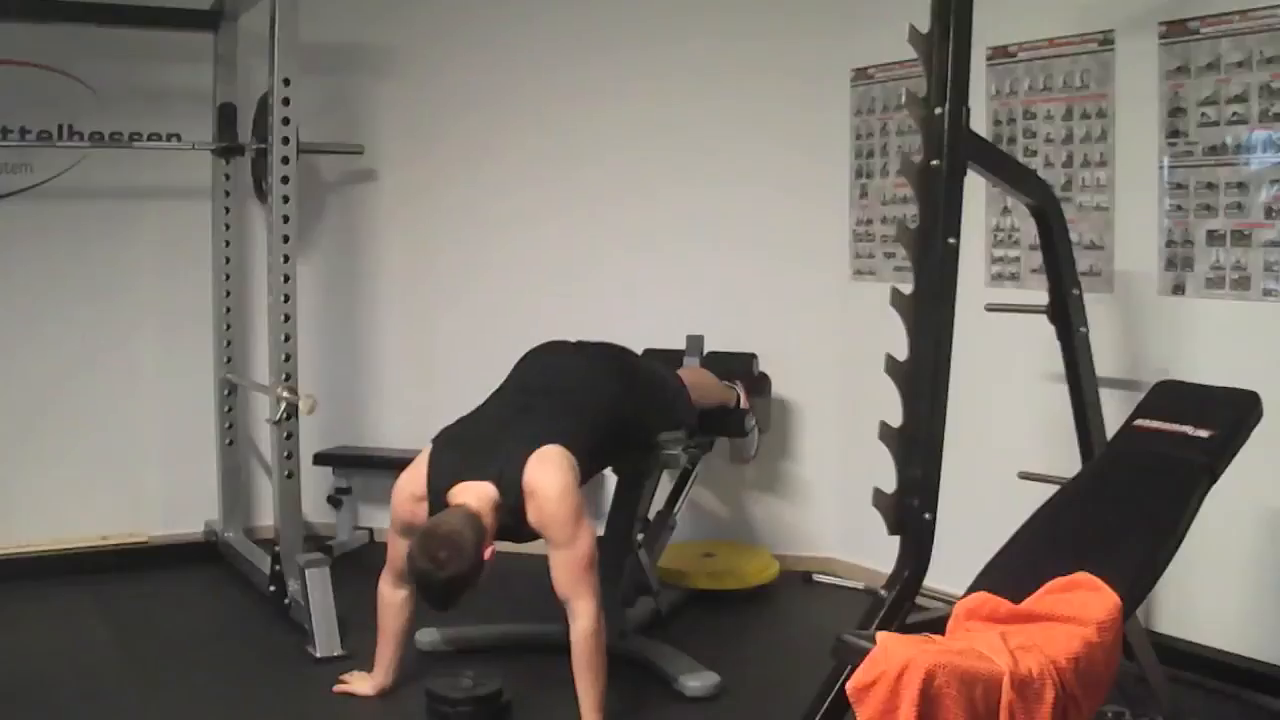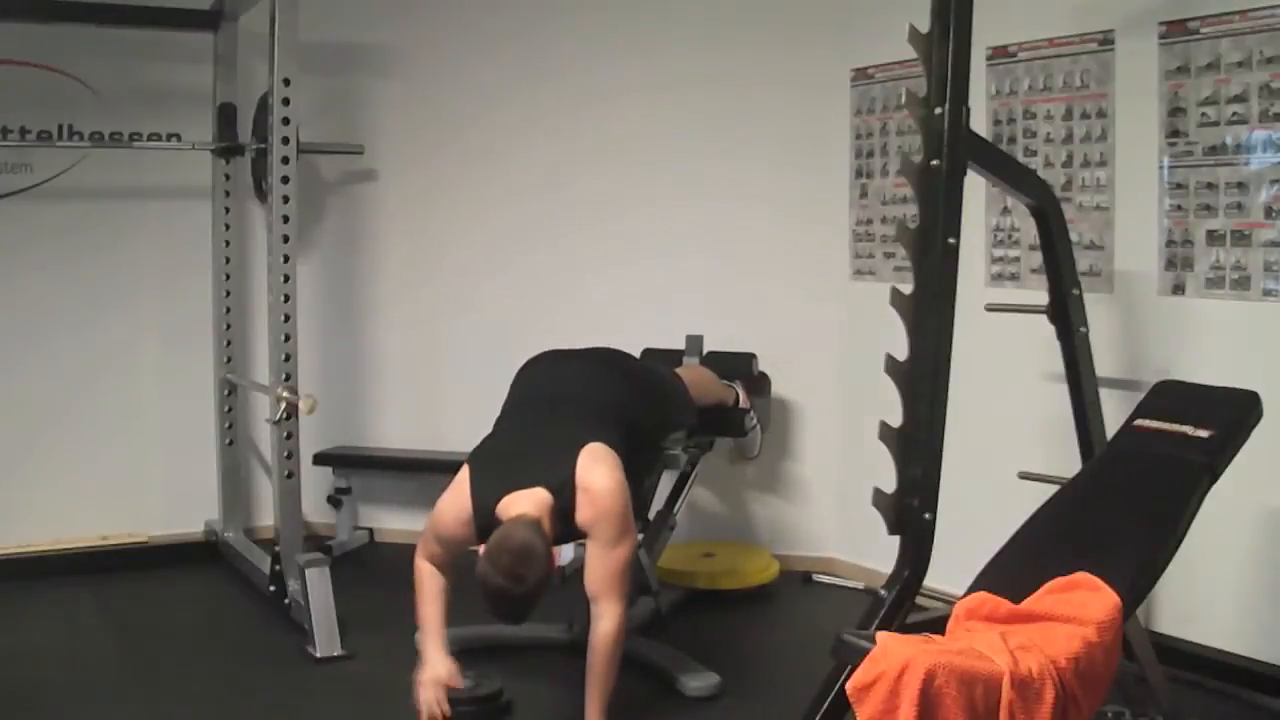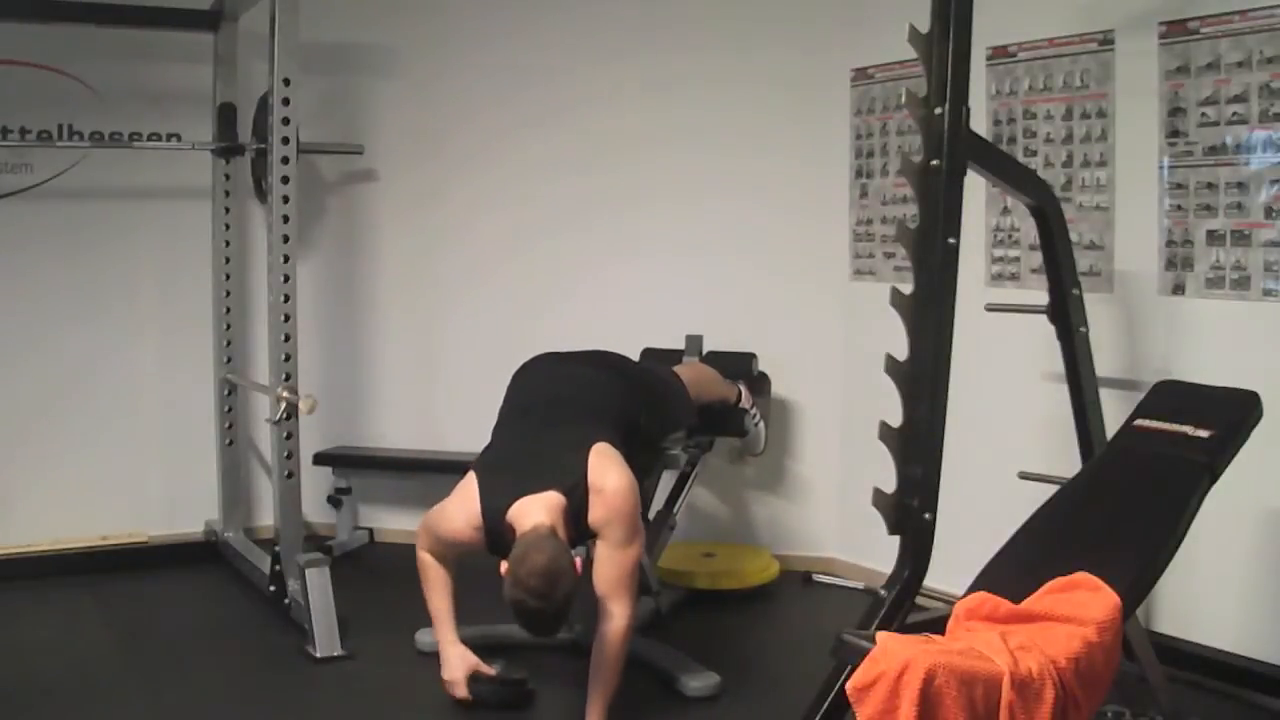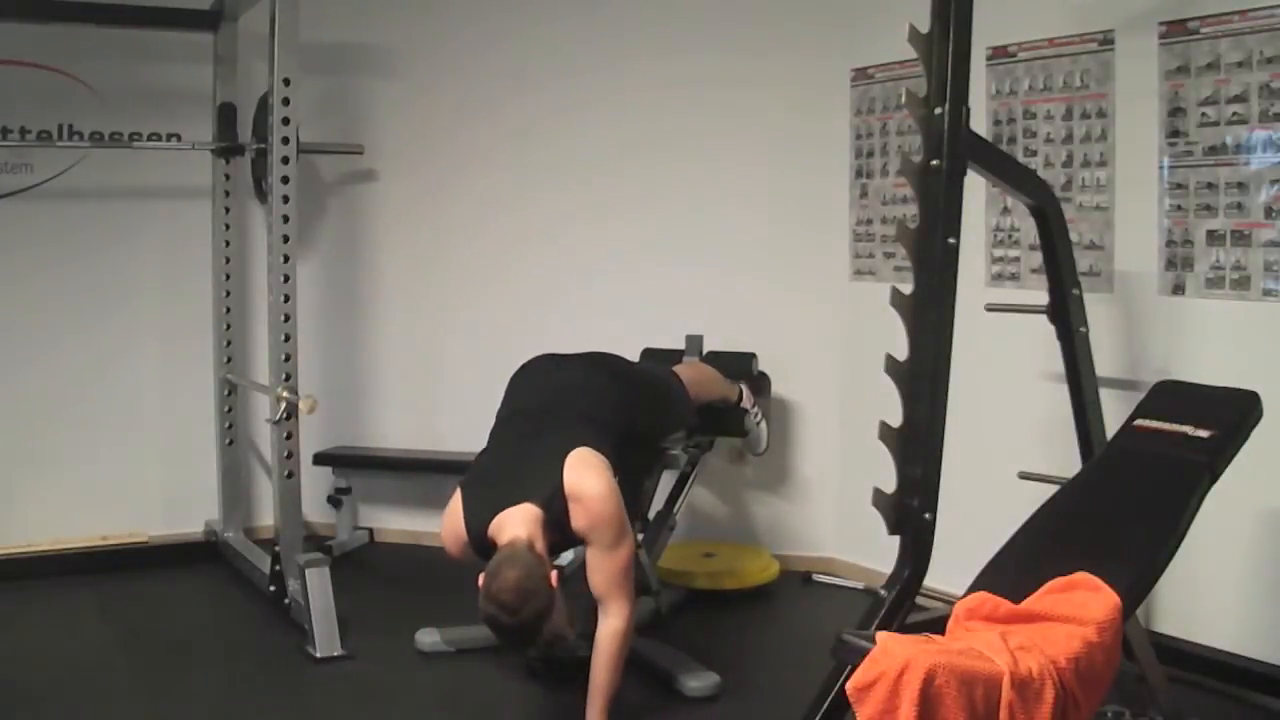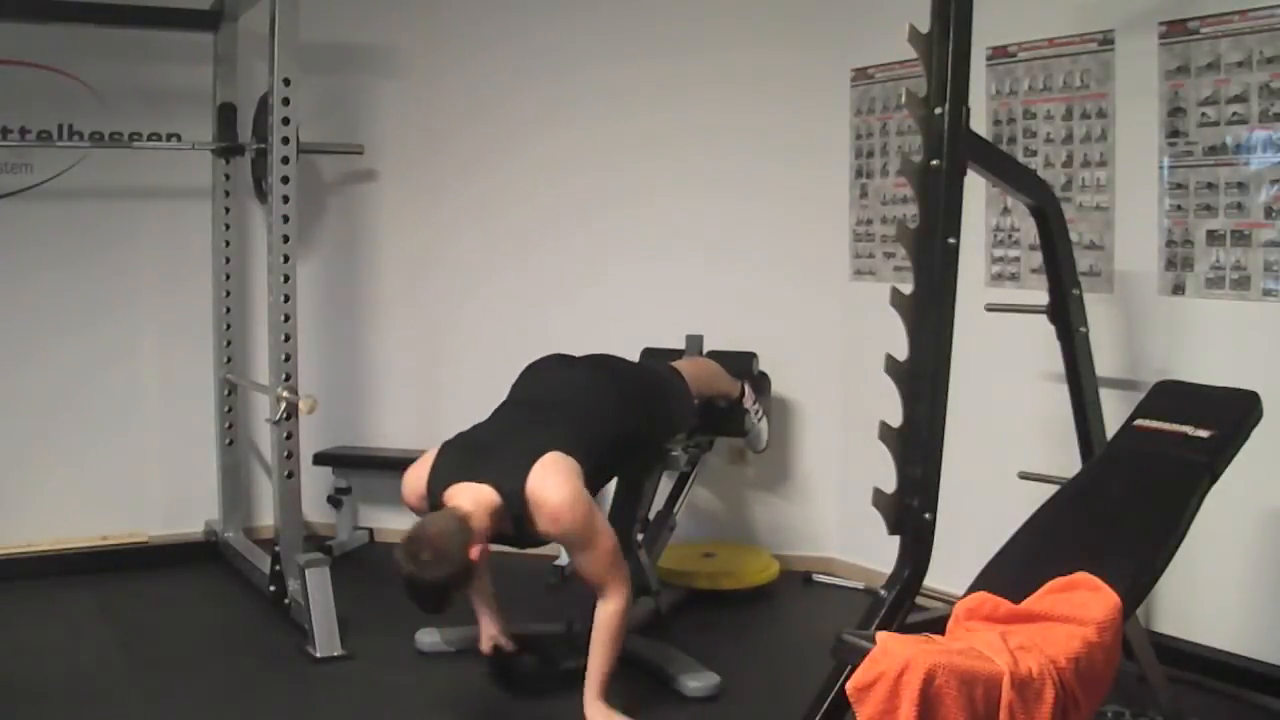
dt=1s
person 1, frame 1
left shoulder: (545, 490)
right shoulder: (414, 491)
left elbow: (583, 611)
right elbow: (395, 582)
right wrist: (380, 676)
left hip: (612, 380)
right hip: (542, 367)
left knee: (679, 393)
left ankle: (735, 397)
person 1, frame 2
left shoulder: (599, 491)
right shoulder: (459, 508)
left elbow: (607, 613)
right elbow: (428, 560)
right wrist: (434, 653)
left hip: (620, 383)
left knee: (680, 385)
left ankle: (734, 398)
person 1, frame 3
left shoulder: (610, 491)
right shoulder: (465, 518)
left elbow: (616, 614)
right elbow: (427, 549)
right wrist: (450, 646)
left hip: (618, 384)
right hip: (537, 378)
left knee: (678, 384)
left ankle: (738, 397)
person 1, frame 4
left shoulder: (589, 495)
right shoulder: (459, 530)
left elbow: (615, 612)
right wrist: (549, 603)
left hip: (612, 386)
right hip: (535, 379)
left knee: (679, 385)
left ankle: (739, 397)
person 1, frame 5
left shoulder: (553, 500)
right shoulder: (419, 487)
left elbow: (614, 593)
right elbow: (457, 548)
right wrist: (486, 616)
left hip: (618, 395)
right hip: (542, 380)
left knee: (679, 381)
left ankle: (740, 394)
